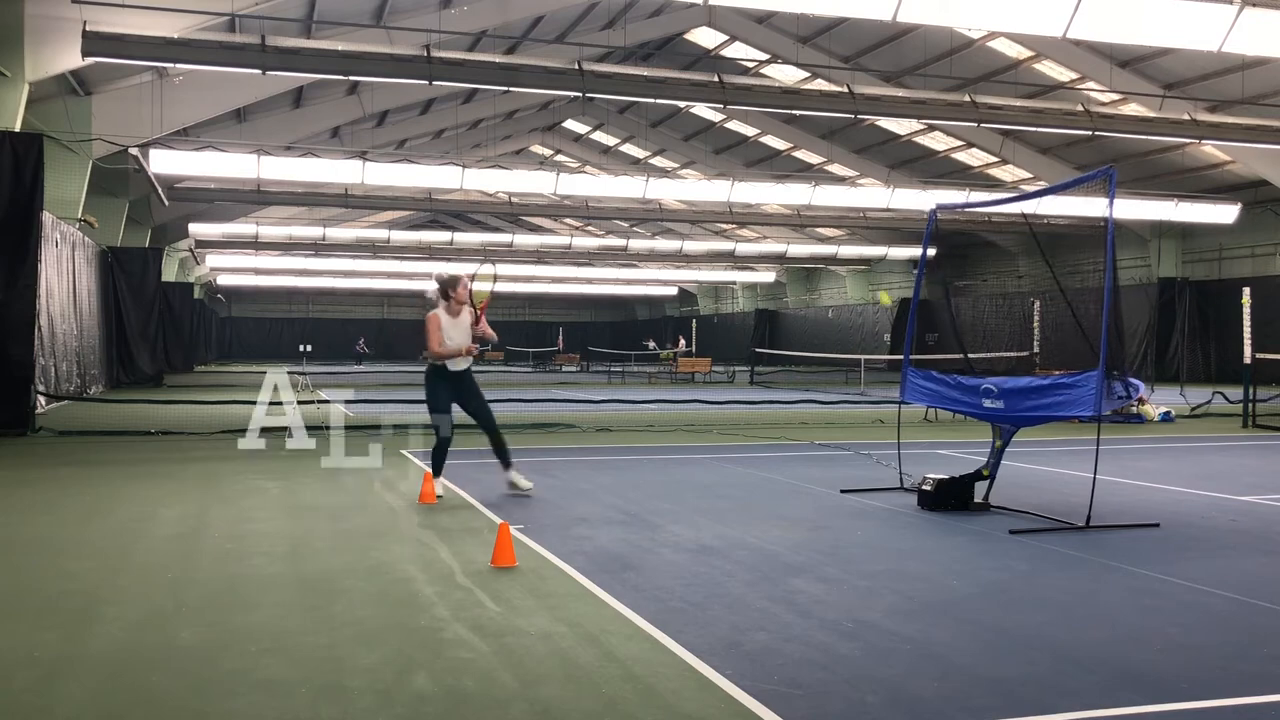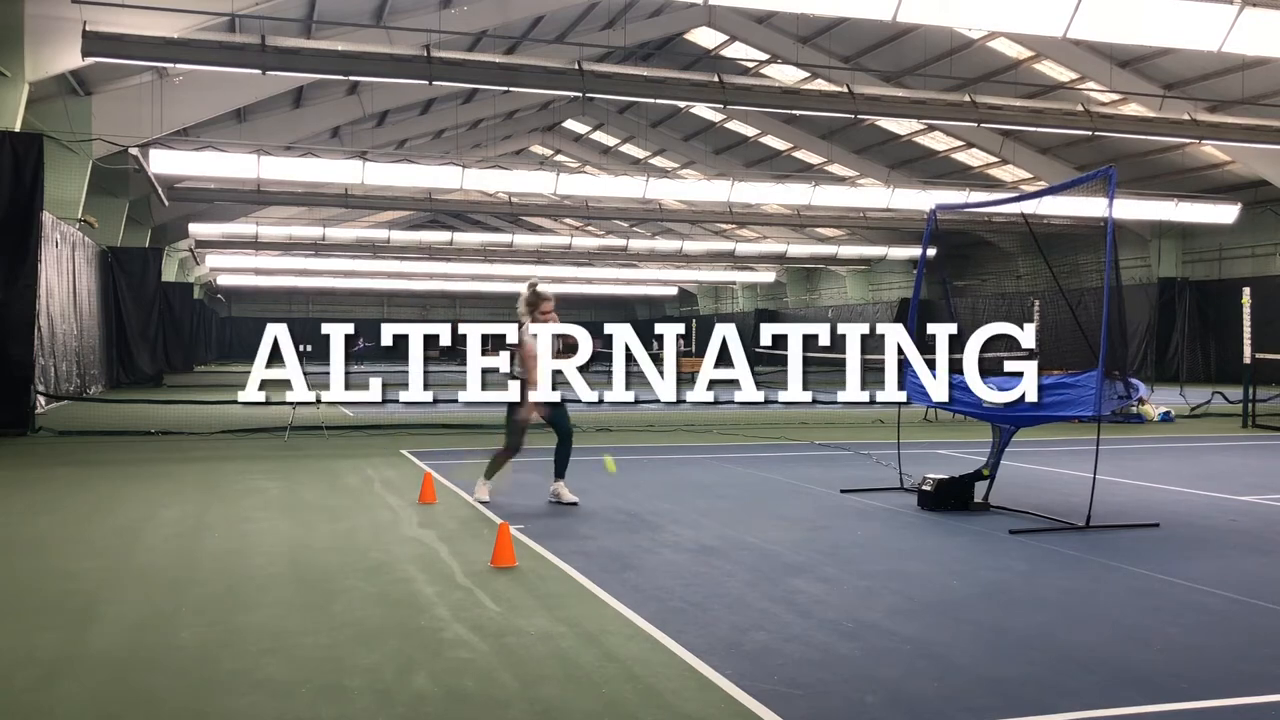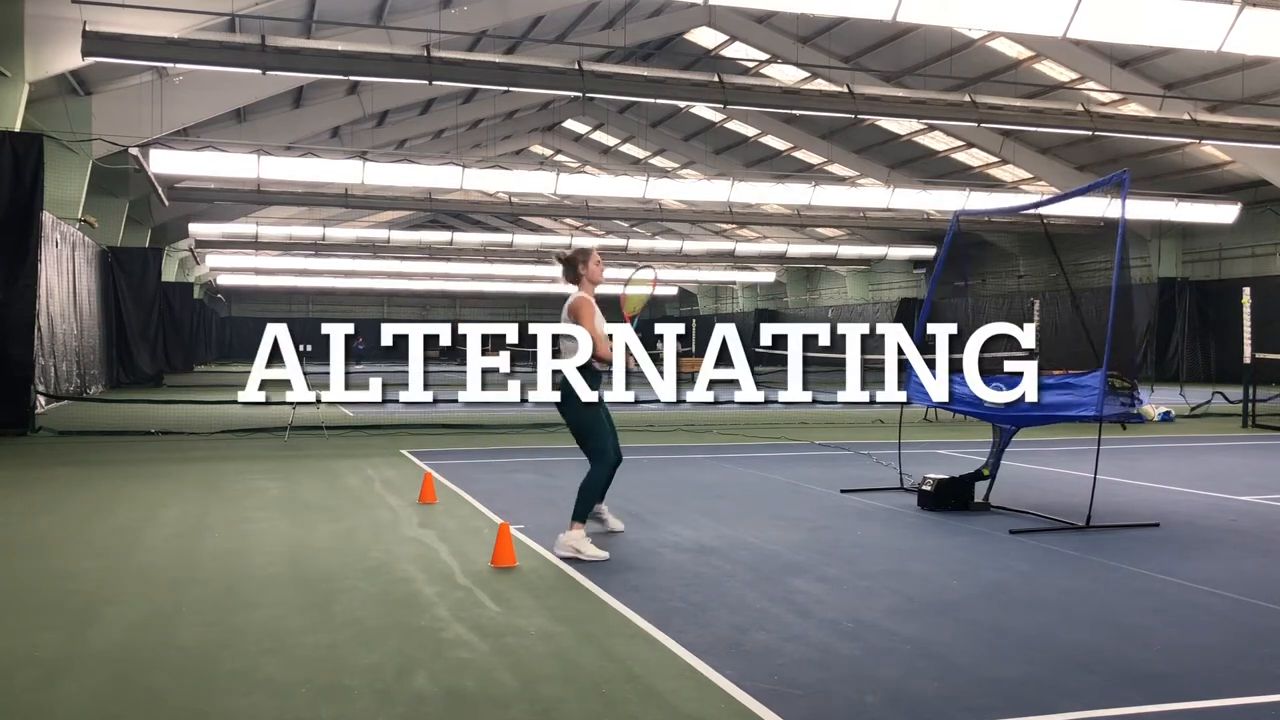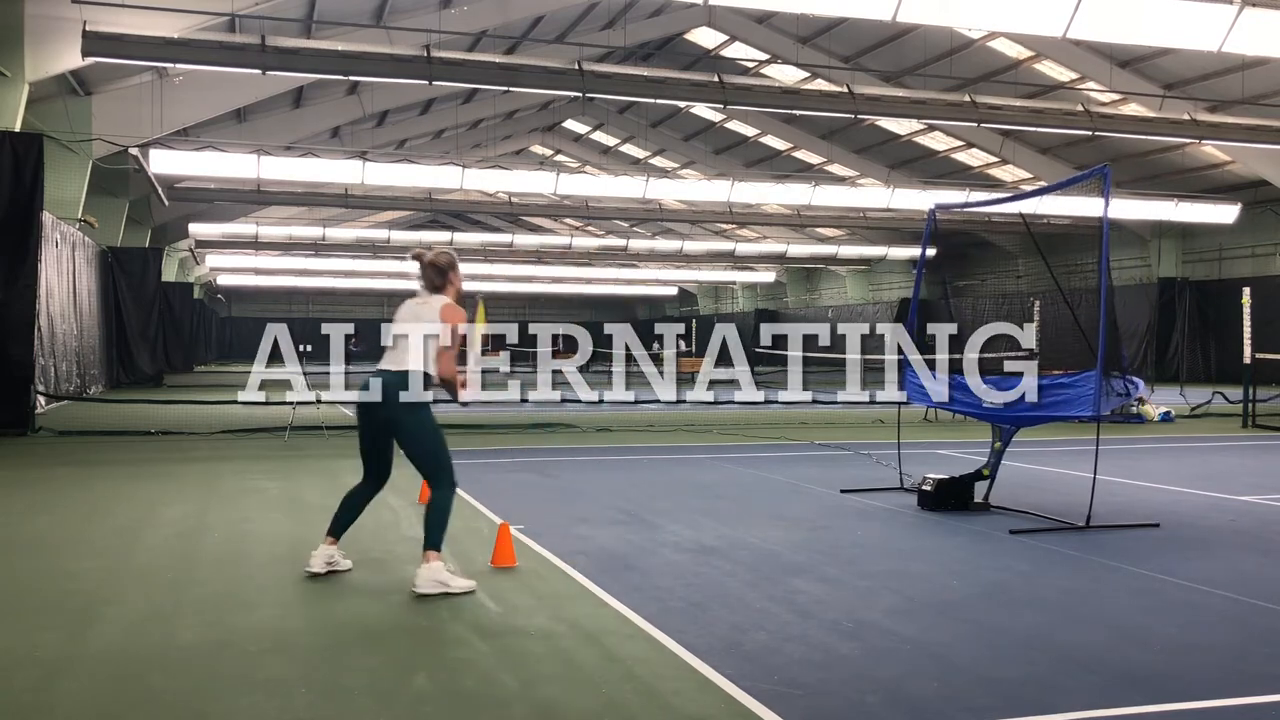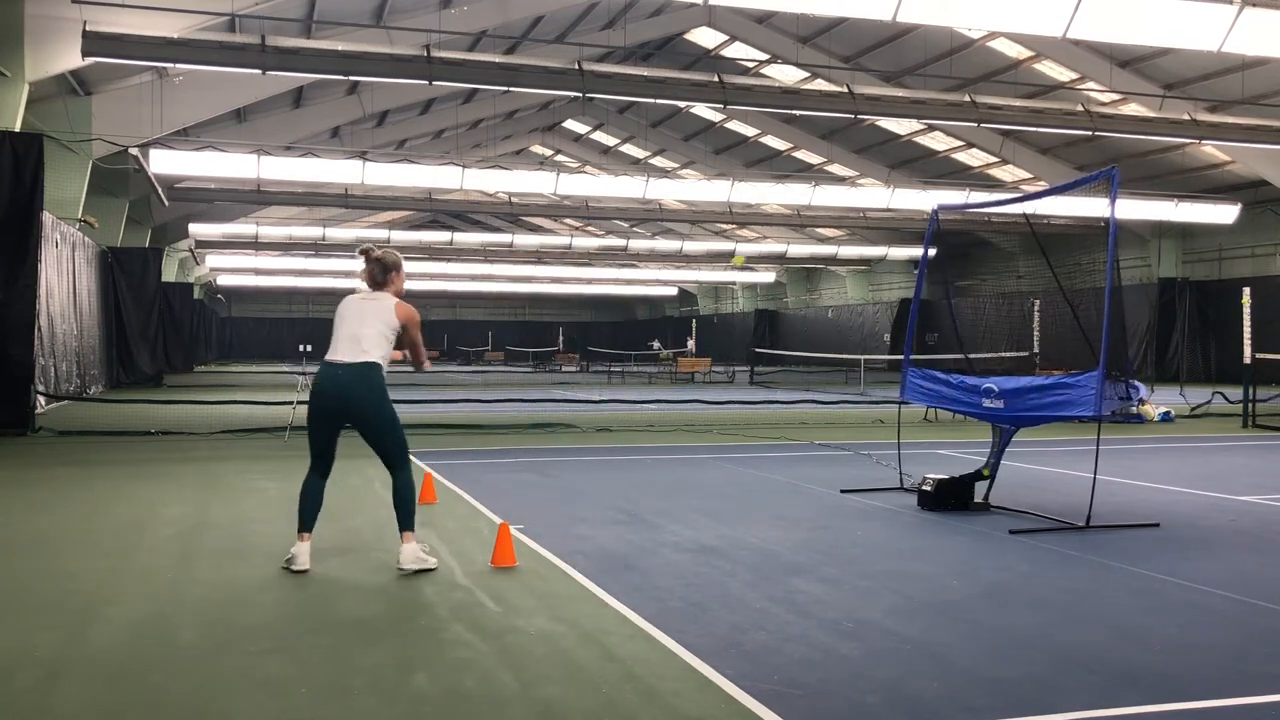
dt=1s
person 1, frame 1
left shoulder: (472, 314)
right shoulder: (434, 318)
left elbow: (492, 337)
right elbow: (434, 352)
left wrist: (484, 333)
right wrist: (462, 350)
left hip: (464, 378)
right hip: (438, 380)
left knee: (491, 427)
right knee: (444, 438)
left ankle: (512, 475)
right ankle: (436, 479)
person 1, frame 2
left shoulder: (552, 321)
right shoulder: (526, 336)
right elbow: (532, 374)
right wrist: (528, 405)
right hip: (523, 388)
left knee: (566, 433)
right knee: (512, 446)
left ankle: (558, 486)
right ankle: (484, 482)
person 1, frame 3
left shoulder: (586, 303)
right shoulder: (582, 302)
right elbow: (597, 351)
right wrist: (623, 360)
left hip: (585, 390)
right hip: (576, 390)
left knee: (613, 455)
right knee: (603, 459)
left ankle: (597, 508)
right ankle: (573, 537)
person 1, frame 4
left shoulder: (407, 307)
right shoulder: (453, 313)
right elbow: (445, 372)
left wrist: (448, 379)
right wrist: (457, 389)
left hip: (374, 391)
right hip: (404, 397)
left knee: (373, 478)
right knee: (443, 482)
left ankle: (326, 551)
right ankle: (432, 567)
person 1, frame 5
left shoulder: (347, 302)
right shoulder: (404, 311)
right elbow: (420, 359)
right wrist: (419, 361)
left hip: (326, 382)
right hip: (365, 386)
left knee: (318, 468)
right knee: (400, 466)
left ankle: (302, 548)
right ankle: (409, 546)
